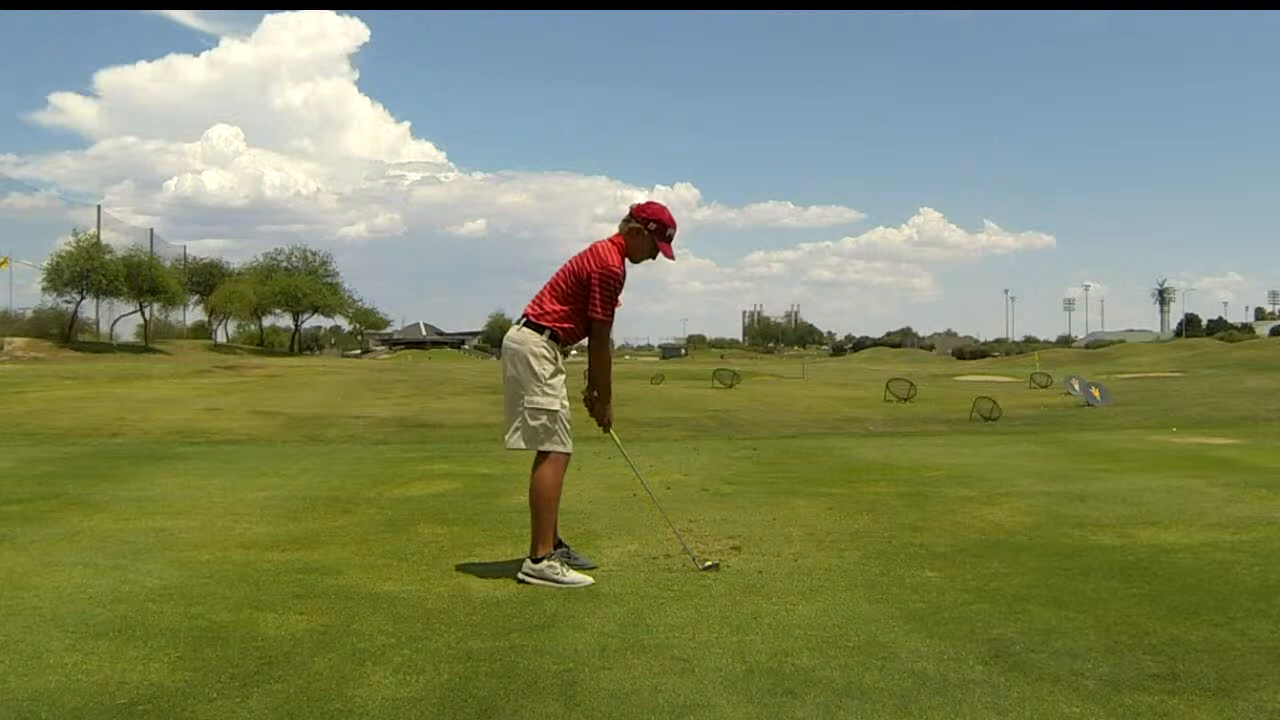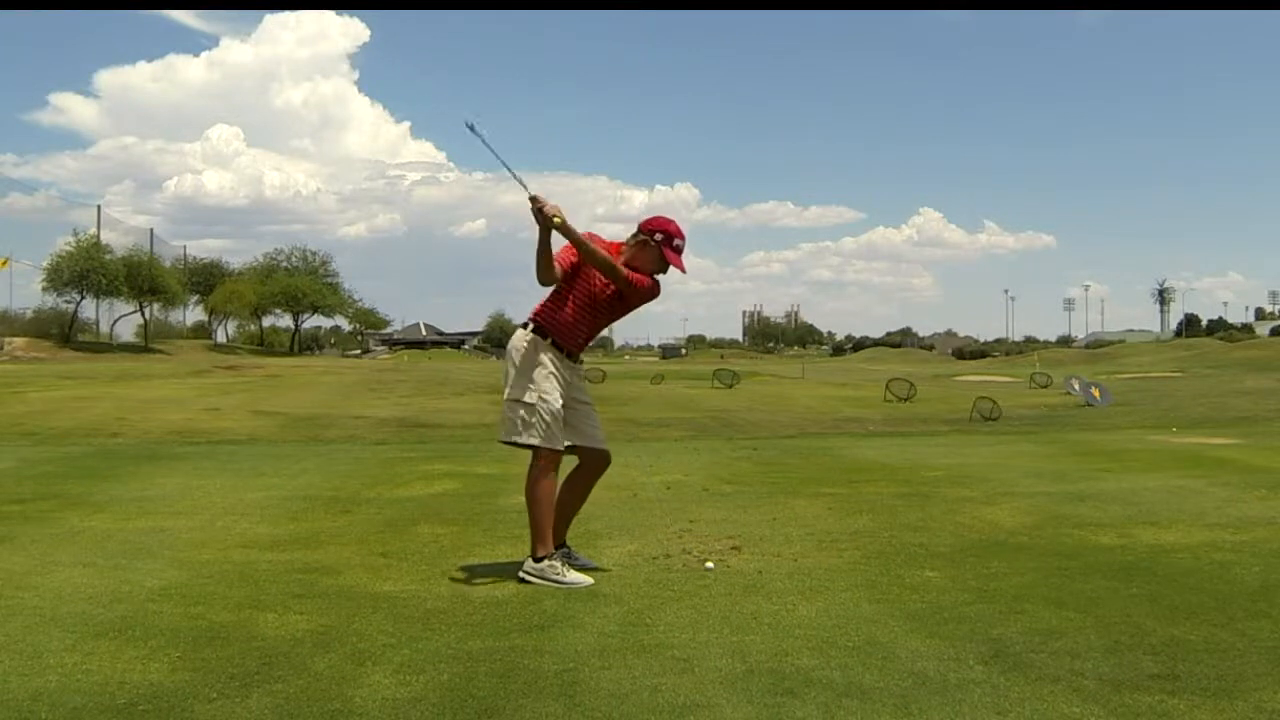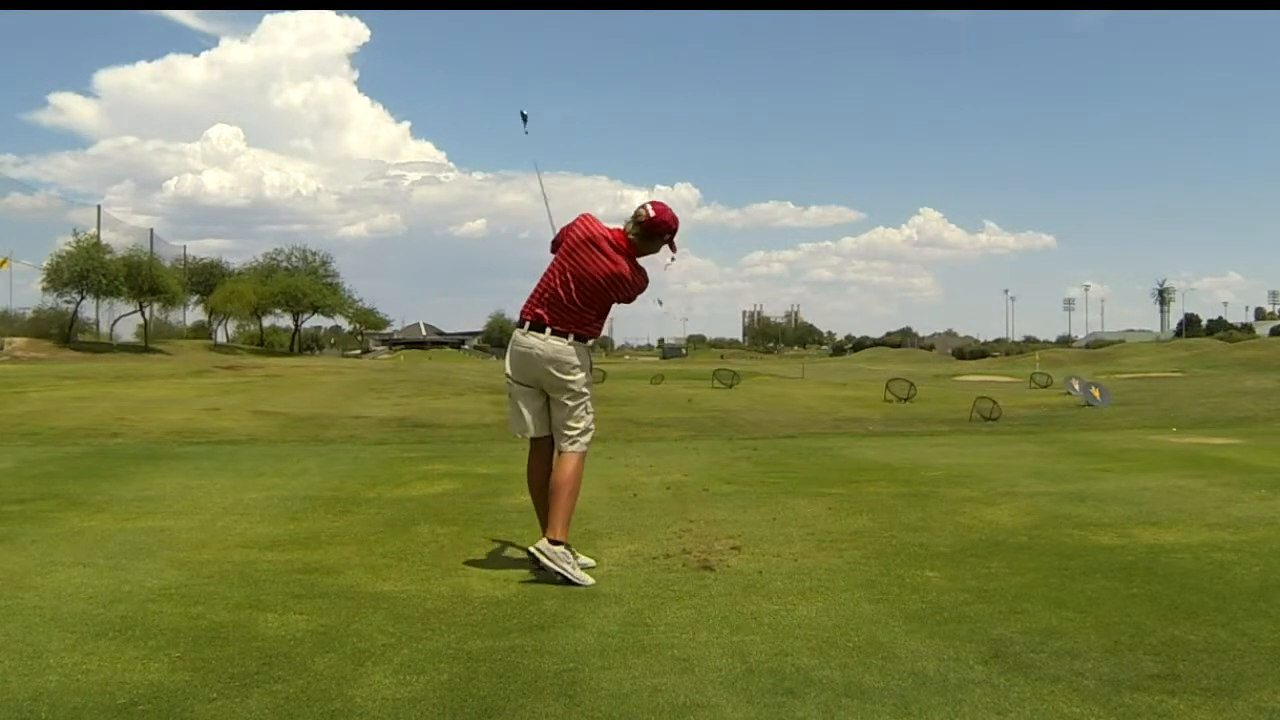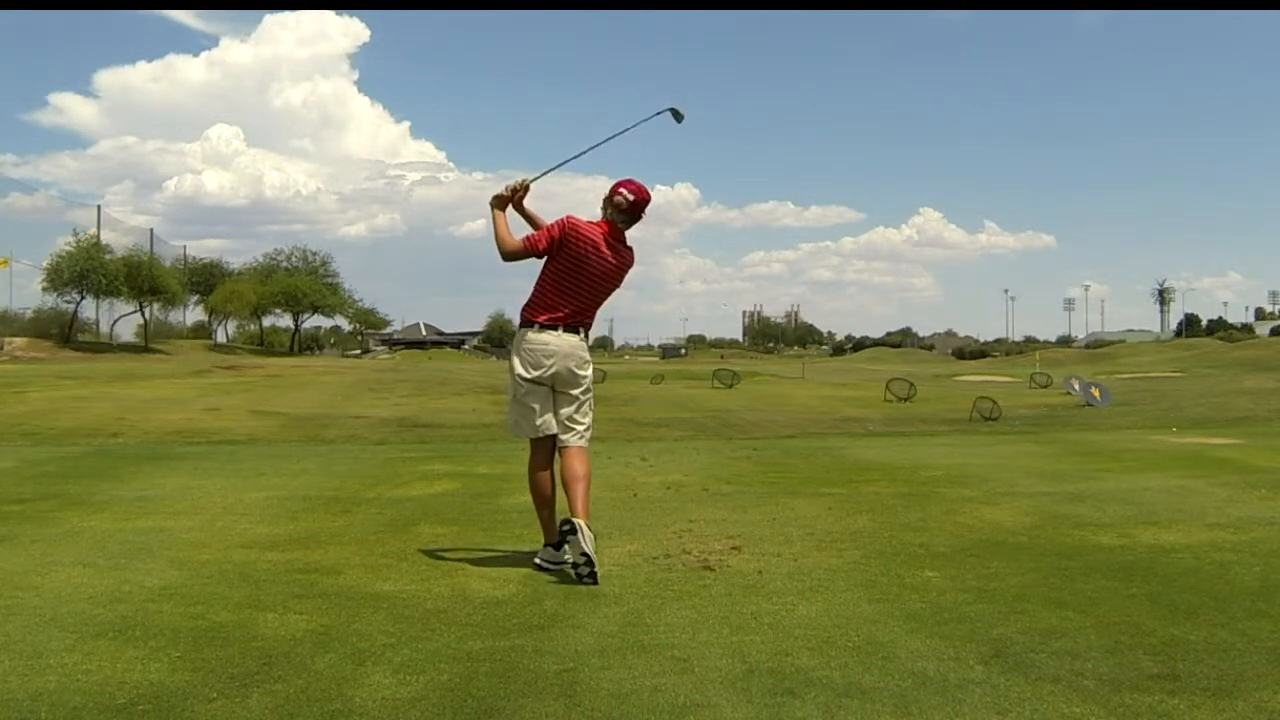
dt=0.7s
person 1, frame 1
left shoulder: (605, 255)
right shoulder: (610, 265)
left elbow: (595, 333)
right elbow: (600, 339)
left wrist: (592, 385)
right wrist: (605, 399)
left hip: (531, 344)
right hip: (536, 347)
left knee: (552, 448)
right knee: (554, 451)
left ankle: (551, 545)
right ankle: (539, 561)
person 1, frame 2
left shoulder: (647, 286)
right shoulder: (588, 245)
left elbow: (610, 271)
right elbow: (548, 277)
left wrist: (565, 227)
right wrist: (545, 229)
left hip: (568, 363)
right hip: (535, 347)
left knee: (597, 457)
right knee: (548, 450)
left ankle: (555, 544)
right ankle: (540, 559)
person 1, frame 3
left shoulder: (586, 224)
right shoulder: (635, 280)
left hip: (524, 340)
right hip: (567, 352)
left knee: (540, 444)
right knee: (572, 447)
left ankle: (552, 540)
right ankle: (554, 542)
person 1, frame 4
left shoulder: (574, 228)
right shoulder: (625, 258)
left elbow: (509, 251)
left wrist: (500, 209)
right wrist: (523, 209)
left hip: (534, 343)
right hip: (574, 348)
left knee: (541, 445)
right knee: (574, 443)
left ankle: (552, 545)
right ankle: (580, 522)
